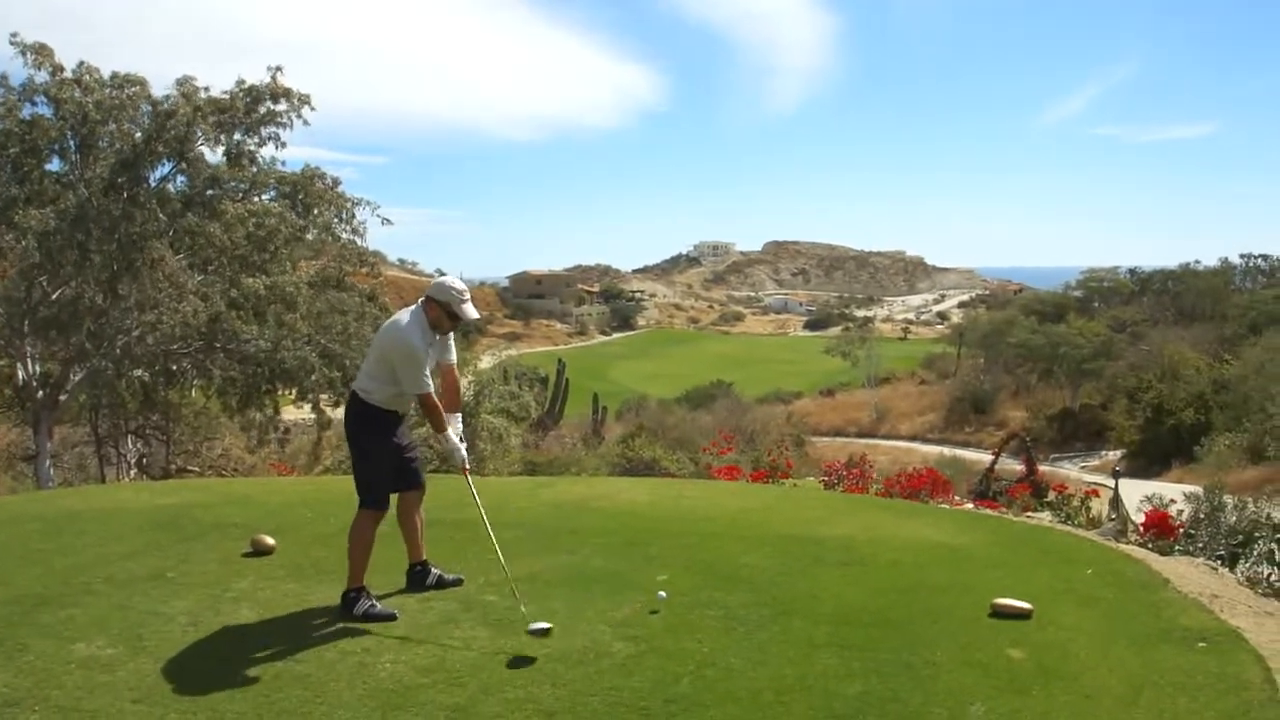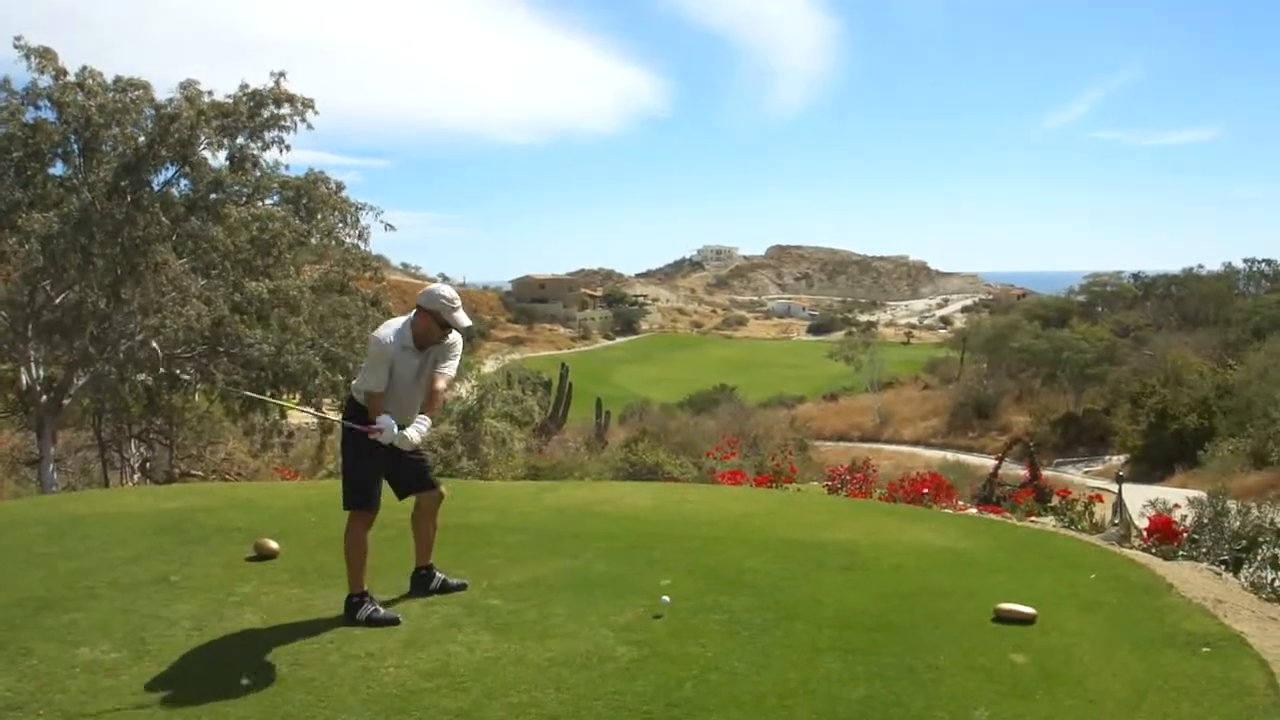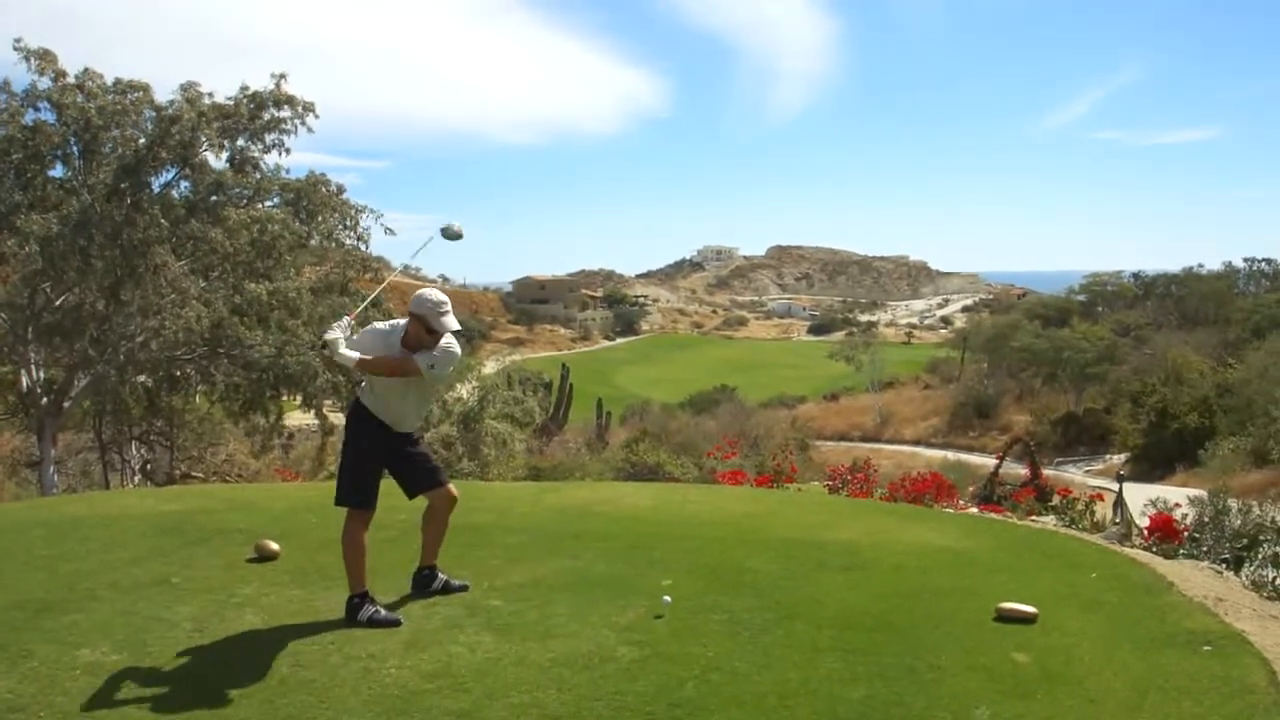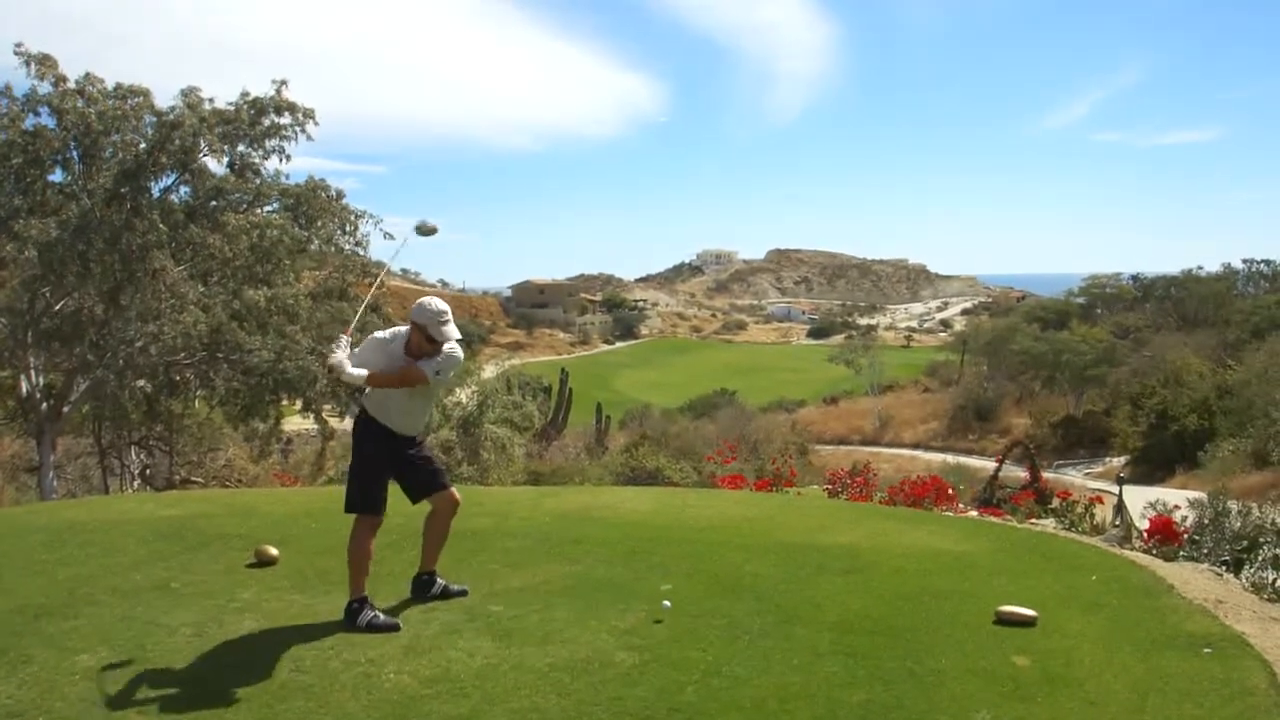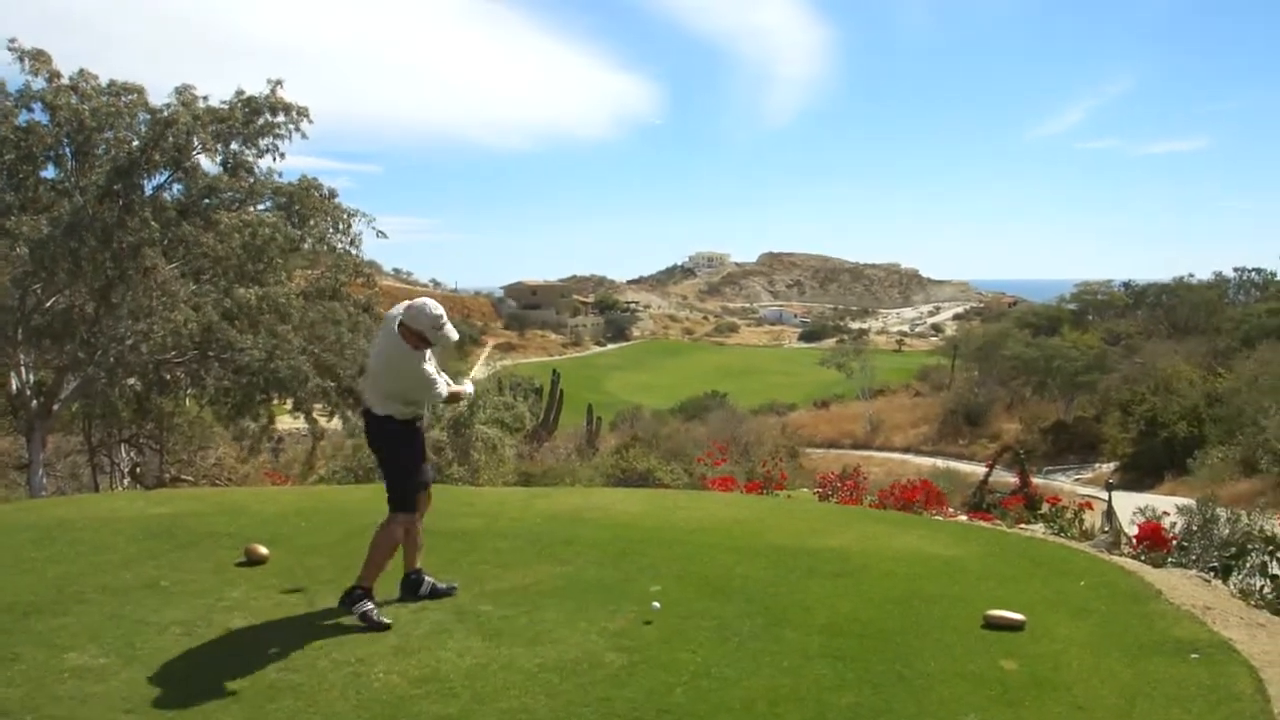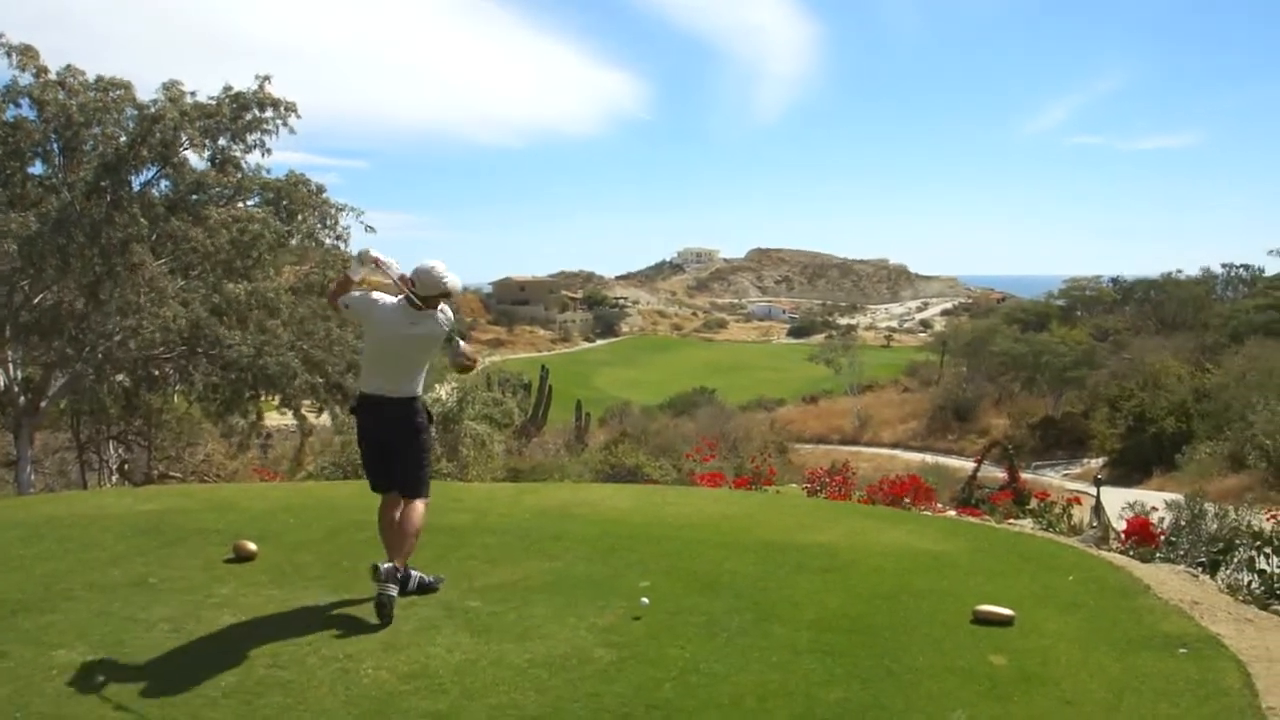
dt=0.3s
person 1, frame 1
left shoulder: (440, 327)
right shoulder: (408, 338)
left elbow: (449, 378)
right elbow: (427, 400)
left wrist: (456, 427)
right wrist: (451, 441)
left hip: (394, 415)
right hip: (368, 416)
left knee: (412, 491)
right knee: (374, 507)
left ankle: (419, 570)
right ankle: (354, 594)
person 1, frame 2
left shoulder: (450, 342)
right shoulder: (386, 341)
left elbow: (437, 388)
right elbow: (374, 398)
left wrist: (419, 428)
right wrist: (388, 430)
left hip: (402, 425)
right hip: (365, 421)
left knee: (432, 495)
right knee: (364, 511)
left ankle: (424, 574)
right ankle: (357, 599)
person 1, frame 3
left shoulder: (448, 351)
right shoulder: (381, 332)
left elbow: (392, 368)
right elbow: (337, 350)
left wrist: (347, 355)
right wrist: (339, 336)
left hip: (406, 434)
right hip: (367, 424)
left knee: (446, 498)
right knee: (360, 511)
left ankle: (426, 575)
right ankle: (358, 600)
person 1, frame 4
left shoulder: (451, 355)
right shoulder: (382, 343)
left elbow: (399, 379)
right elbow: (338, 368)
left wrist: (355, 374)
right wrist: (341, 357)
left hip: (409, 438)
right hip: (374, 431)
left knee: (448, 501)
right knee: (369, 517)
left ankle: (425, 579)
right ankle: (357, 604)
person 1, frame 5
left shoulder: (399, 314)
right shoulder: (419, 370)
right elbow: (445, 397)
left wrist: (445, 380)
right wrist: (465, 390)
left hip: (383, 419)
right hip: (398, 430)
left knee: (418, 497)
right knee: (403, 514)
left ankle: (414, 578)
right ankle: (360, 592)
person 1, frame 6
left shoulder: (375, 307)
right shoulder: (442, 320)
left elbow: (333, 299)
left wrist: (356, 268)
right wrist: (392, 269)
left hip: (368, 410)
right hip: (406, 413)
left knee: (390, 495)
right knee: (415, 498)
left ankle: (398, 571)
right ankle: (394, 570)
